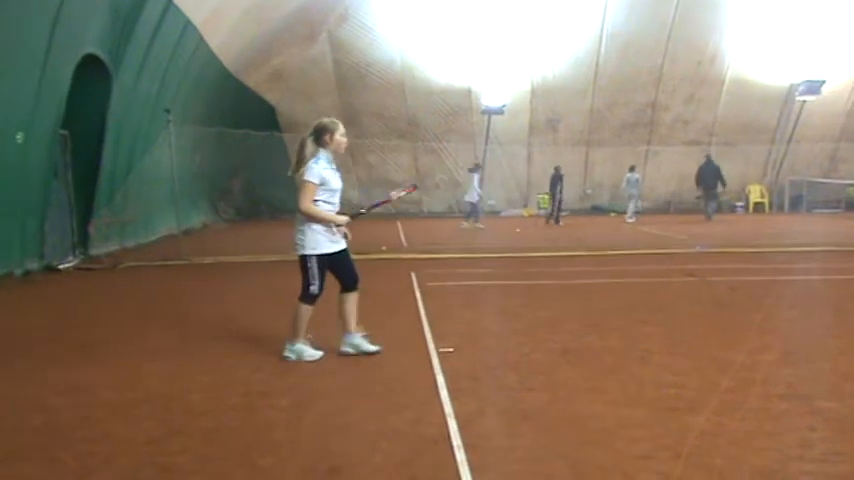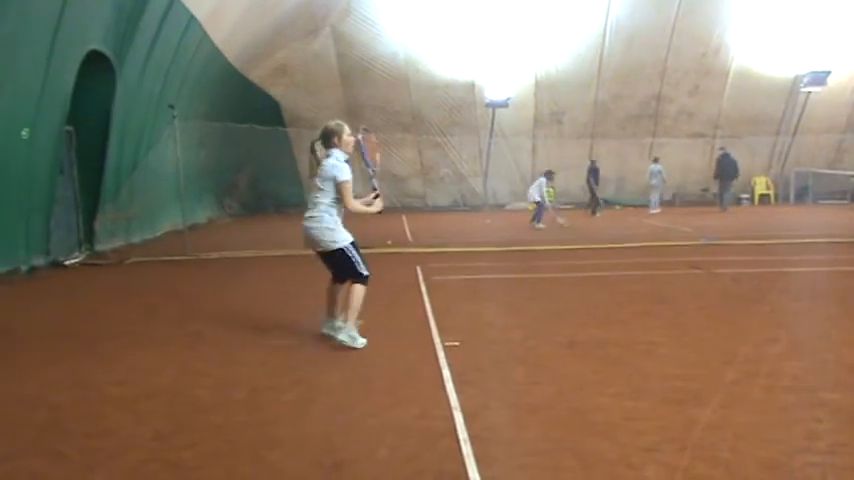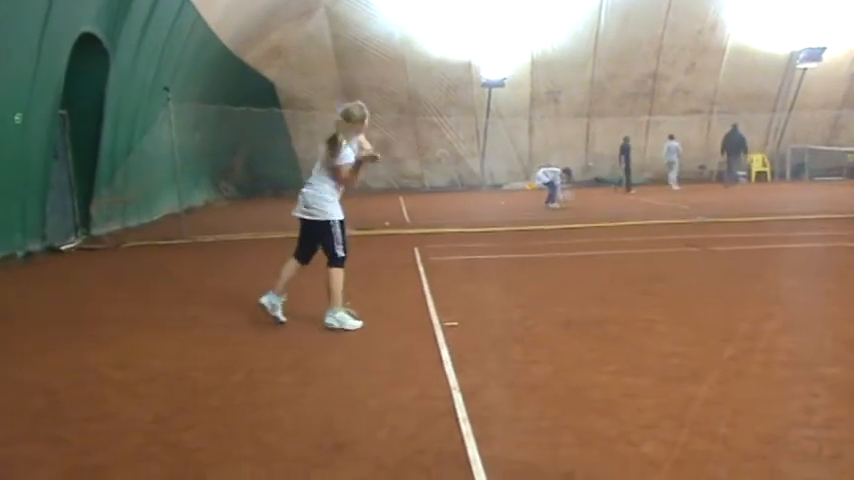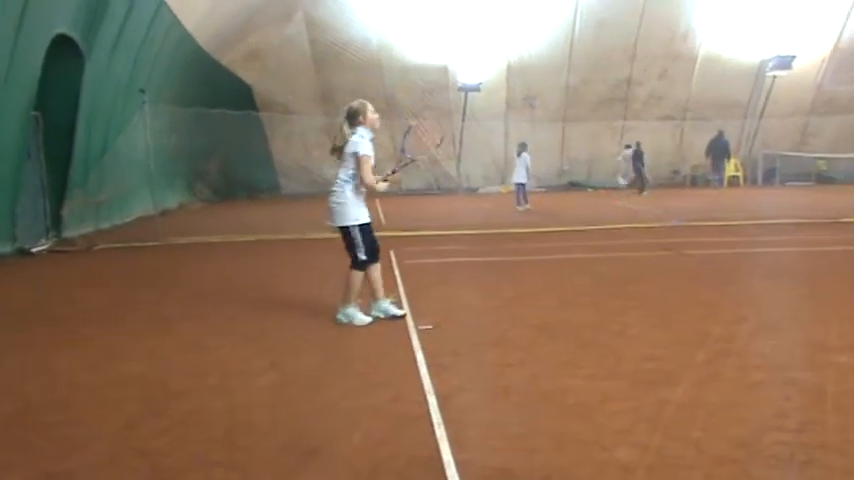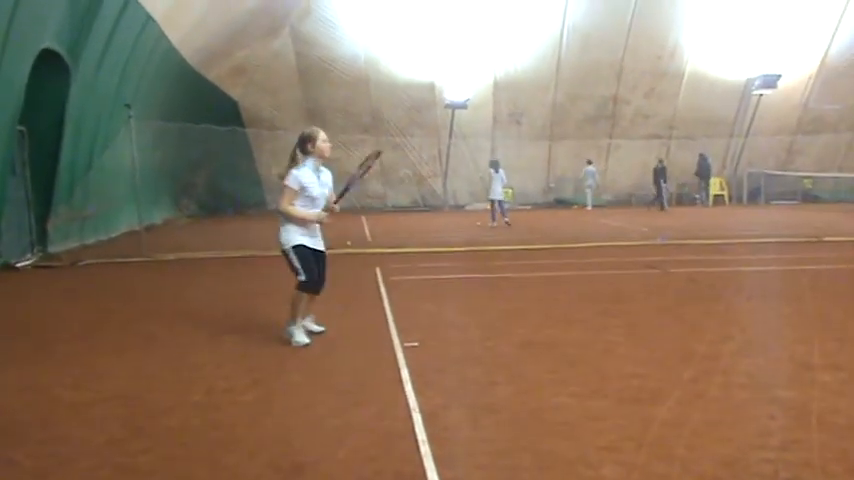
dt=1s
person 1, frame 1
left shoulder: (330, 165)
right shoulder: (315, 167)
right elbow: (304, 207)
left wrist: (339, 225)
right wrist: (336, 219)
left hip: (330, 237)
right hip: (314, 237)
left knee: (351, 282)
right knee: (313, 291)
left ankle: (351, 338)
right ankle: (295, 345)
person 1, frame 2
left shoulder: (328, 164)
right shoulder: (340, 166)
right elbow: (349, 206)
left wrist: (366, 200)
right wrist: (373, 208)
left hip: (315, 227)
right hip: (327, 229)
left knee: (341, 275)
right knee: (361, 276)
left ankle: (333, 323)
right ankle: (348, 330)
person 1, frame 3
left shoulder: (353, 137)
right shoulder: (343, 148)
left elbow: (369, 152)
right elbow: (347, 181)
left wrist: (368, 158)
right wrist: (360, 163)
left hip: (310, 201)
right hip: (325, 204)
left knee: (301, 255)
right knee: (337, 258)
left ankle: (274, 297)
right ankle: (335, 314)
person 1, frame 4
left shoulder: (358, 140)
right shoulder: (362, 141)
right elbow: (367, 181)
left wrist: (382, 179)
right wrist: (381, 187)
left hip: (353, 204)
right hip: (348, 204)
left knee: (372, 252)
right knee: (362, 257)
left ankle: (380, 304)
right ankle: (348, 309)
person 1, frame 5
left shoulder: (326, 174)
right shoulder: (298, 174)
left elbow: (327, 201)
right elbow: (283, 207)
left wrist: (331, 207)
right wrist: (310, 217)
left hip: (314, 235)
right hip: (294, 234)
left knee: (317, 282)
right knee: (307, 278)
left ankle: (305, 319)
right ankle: (294, 325)
